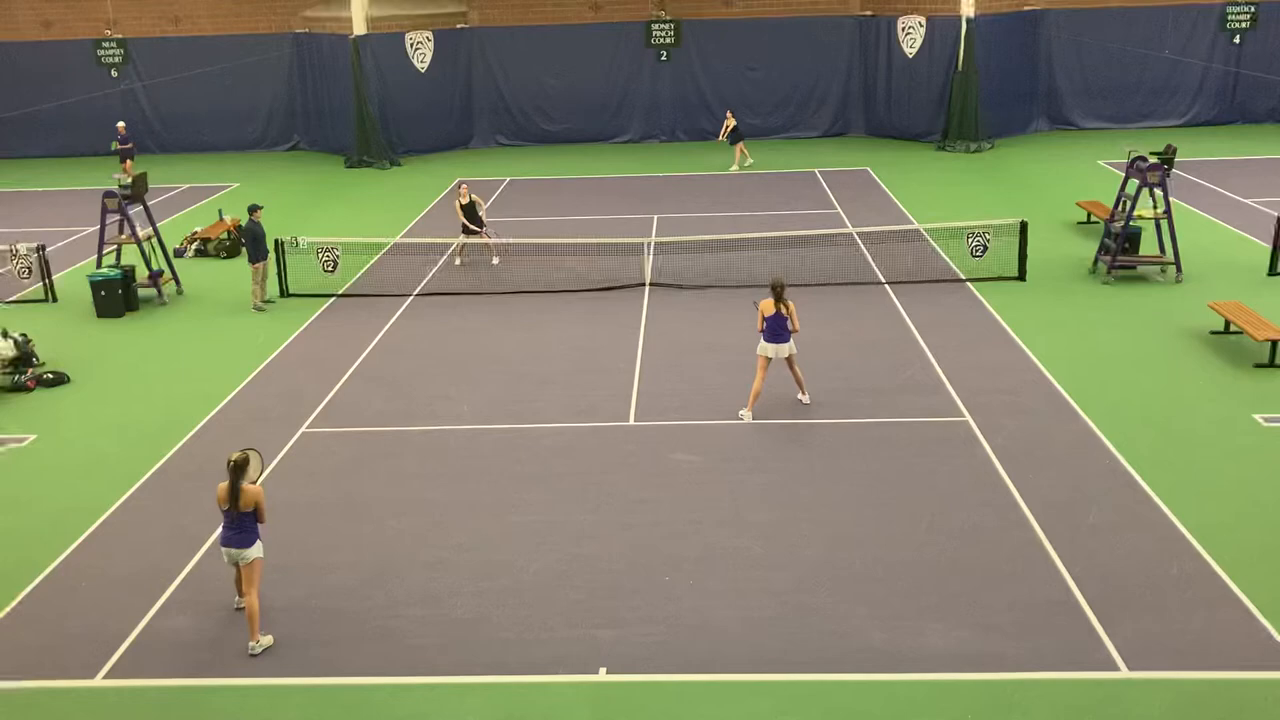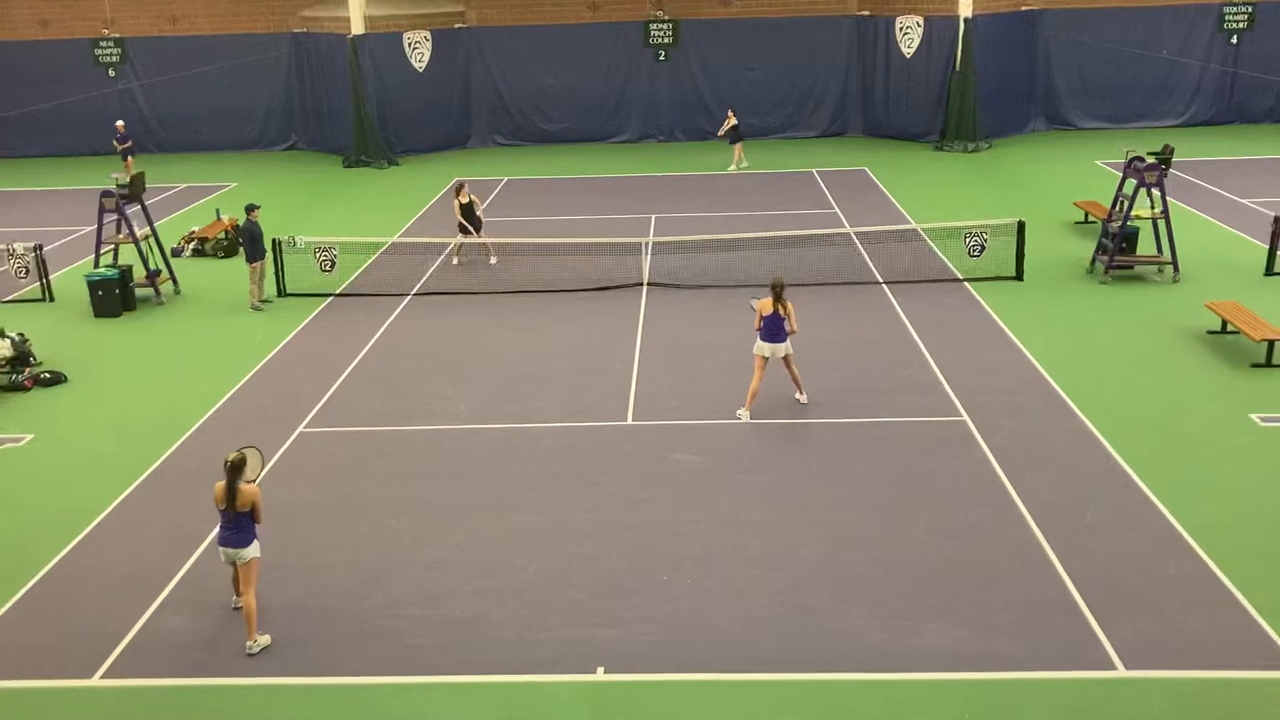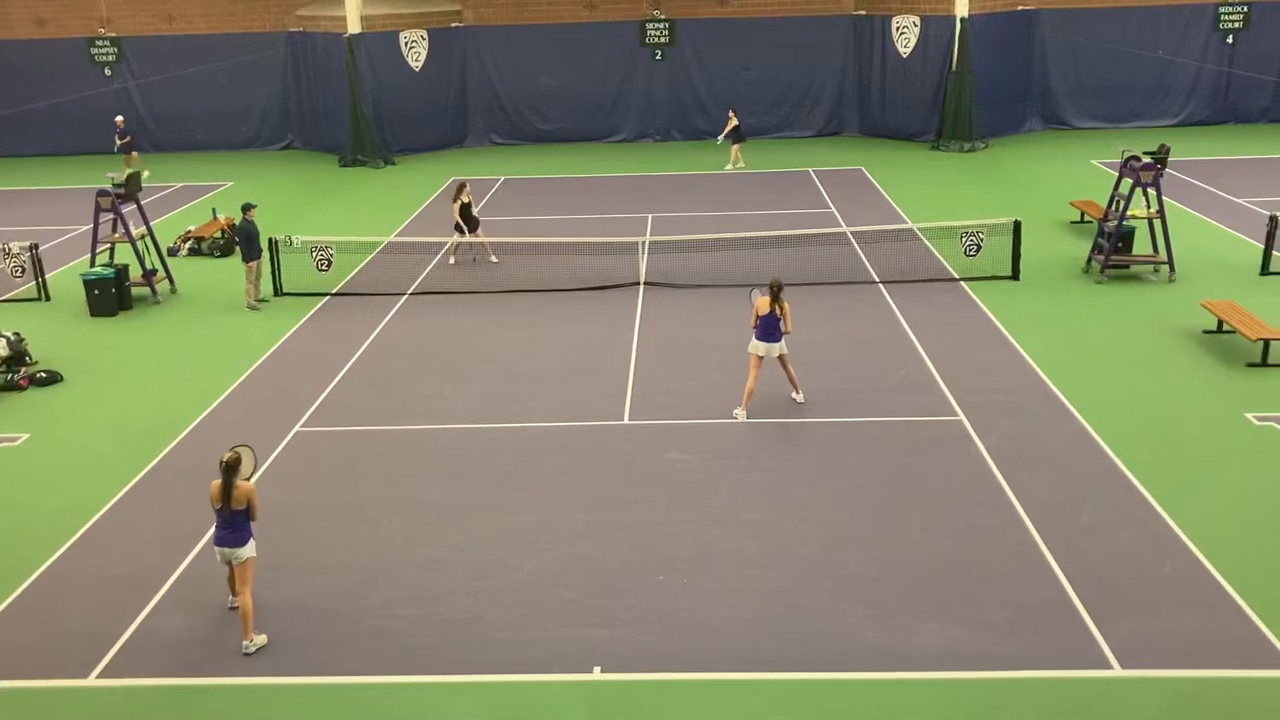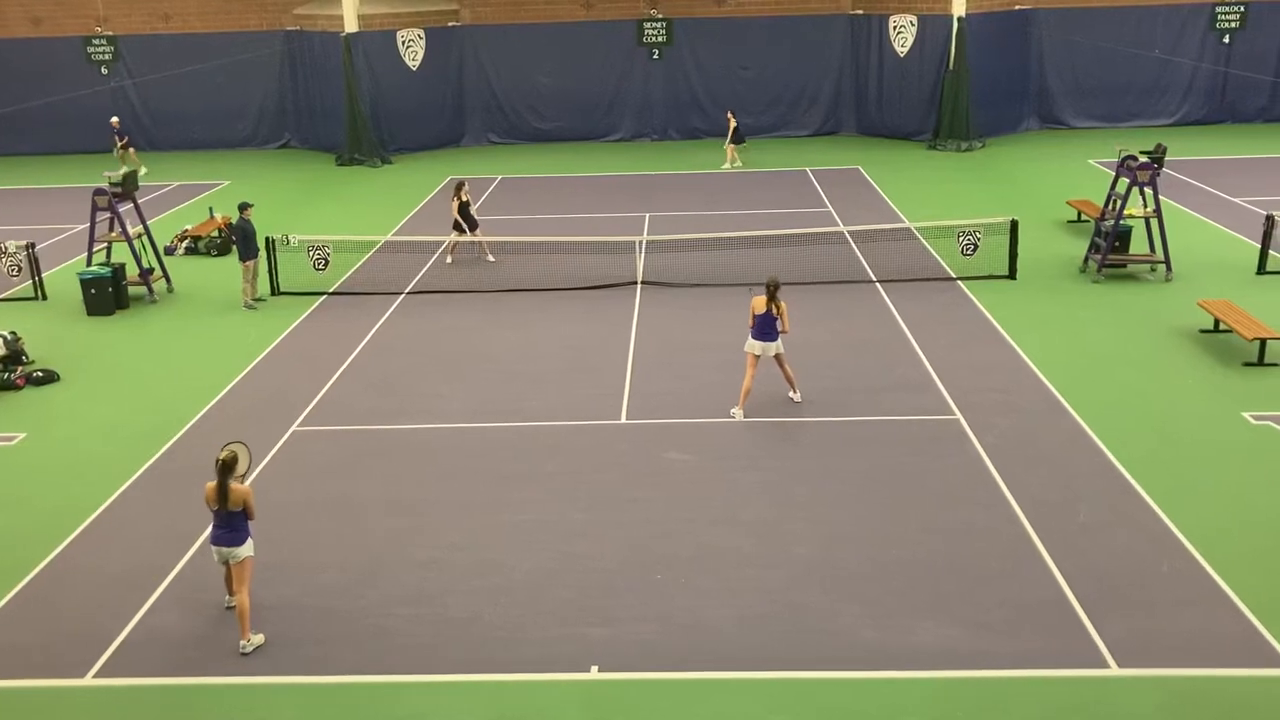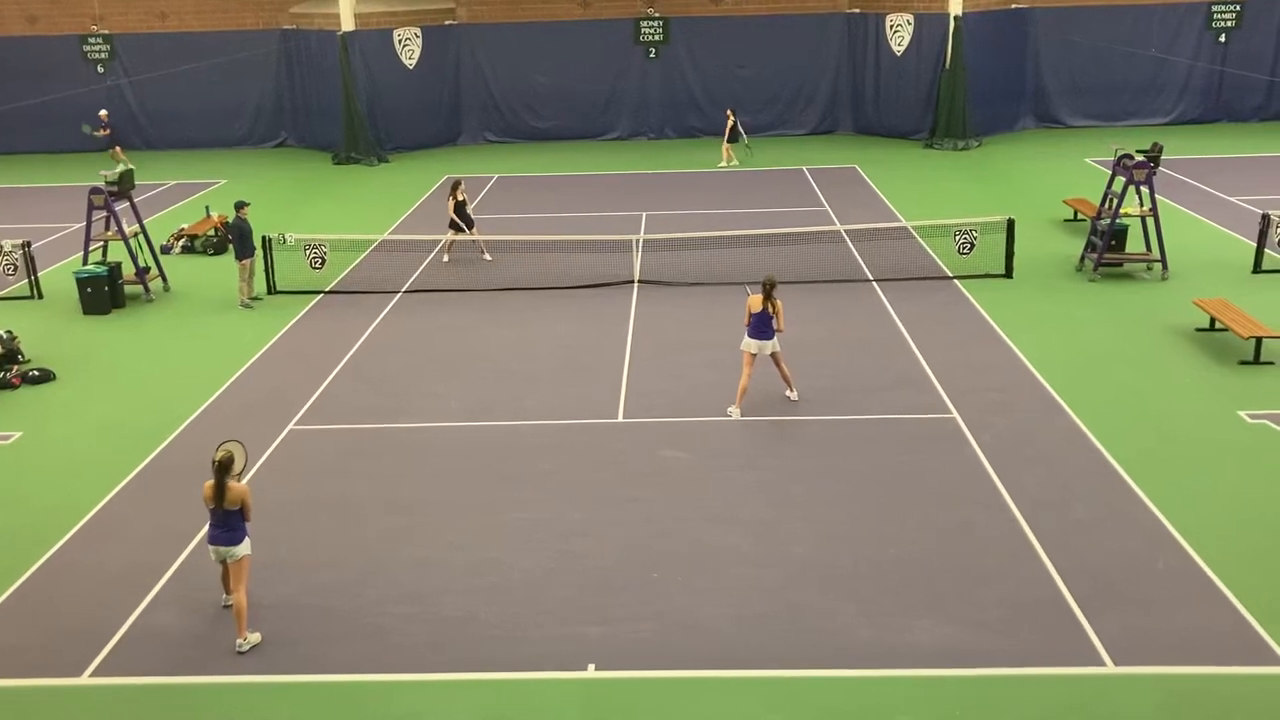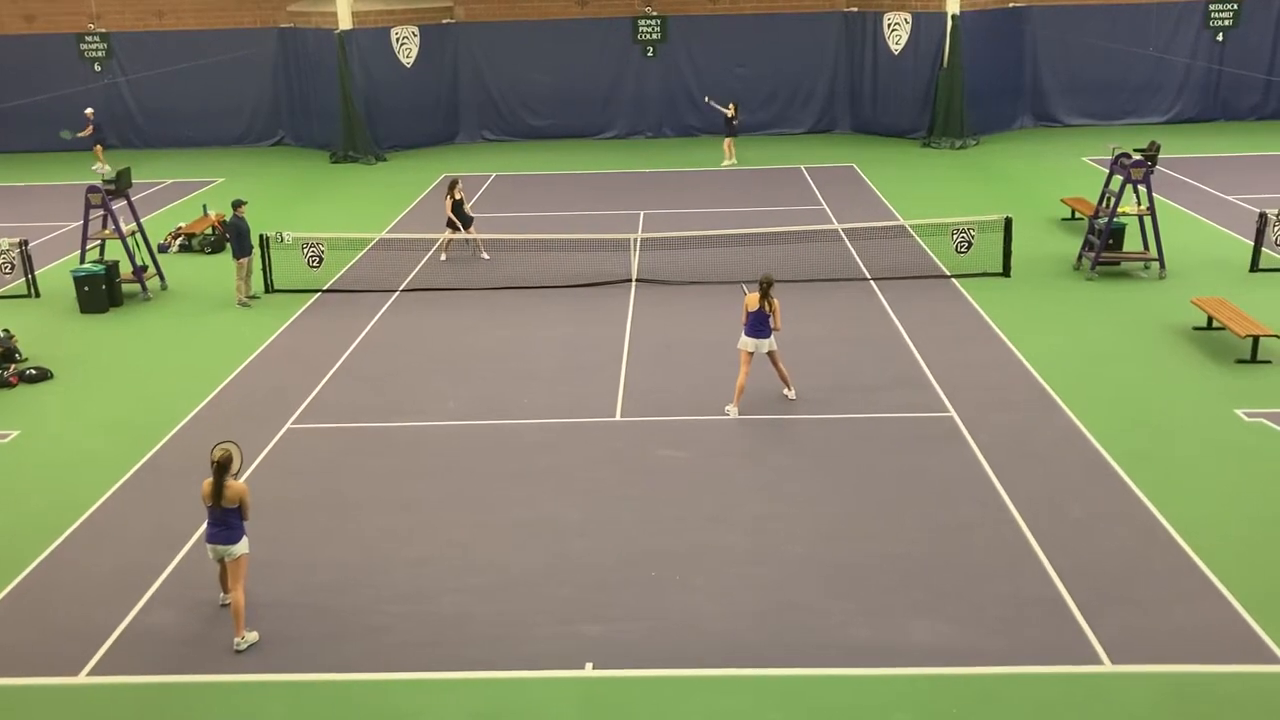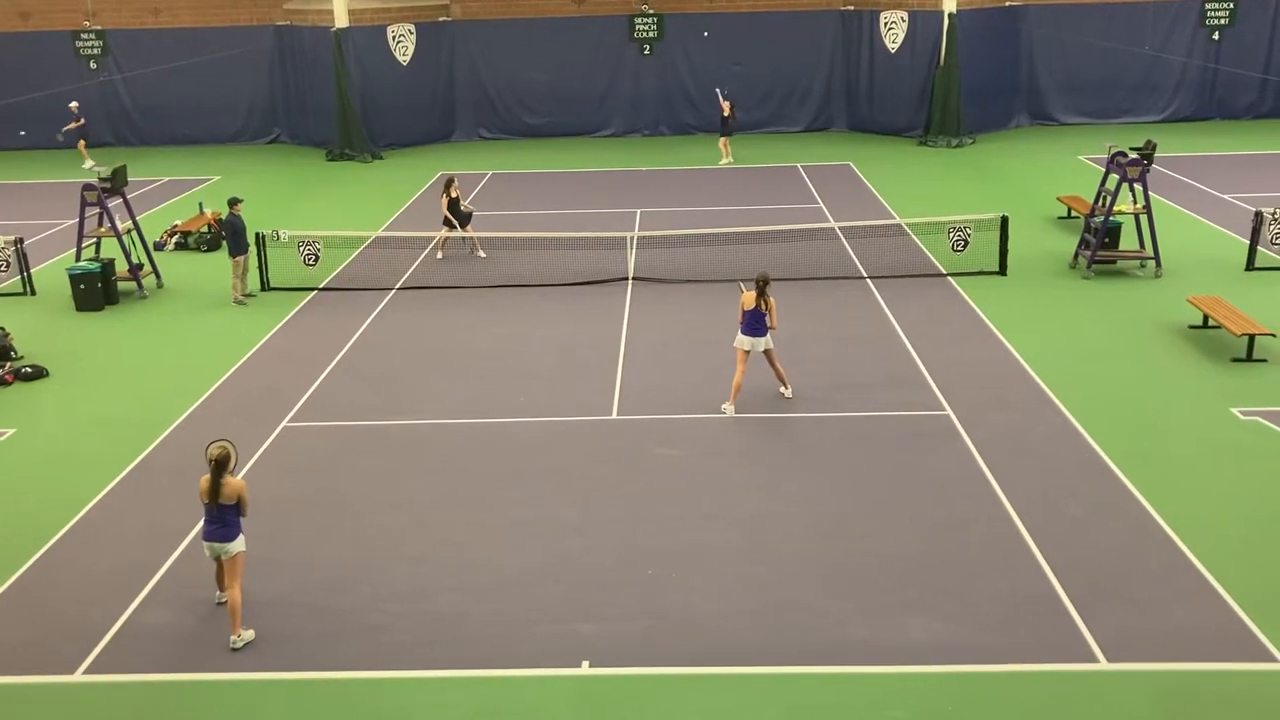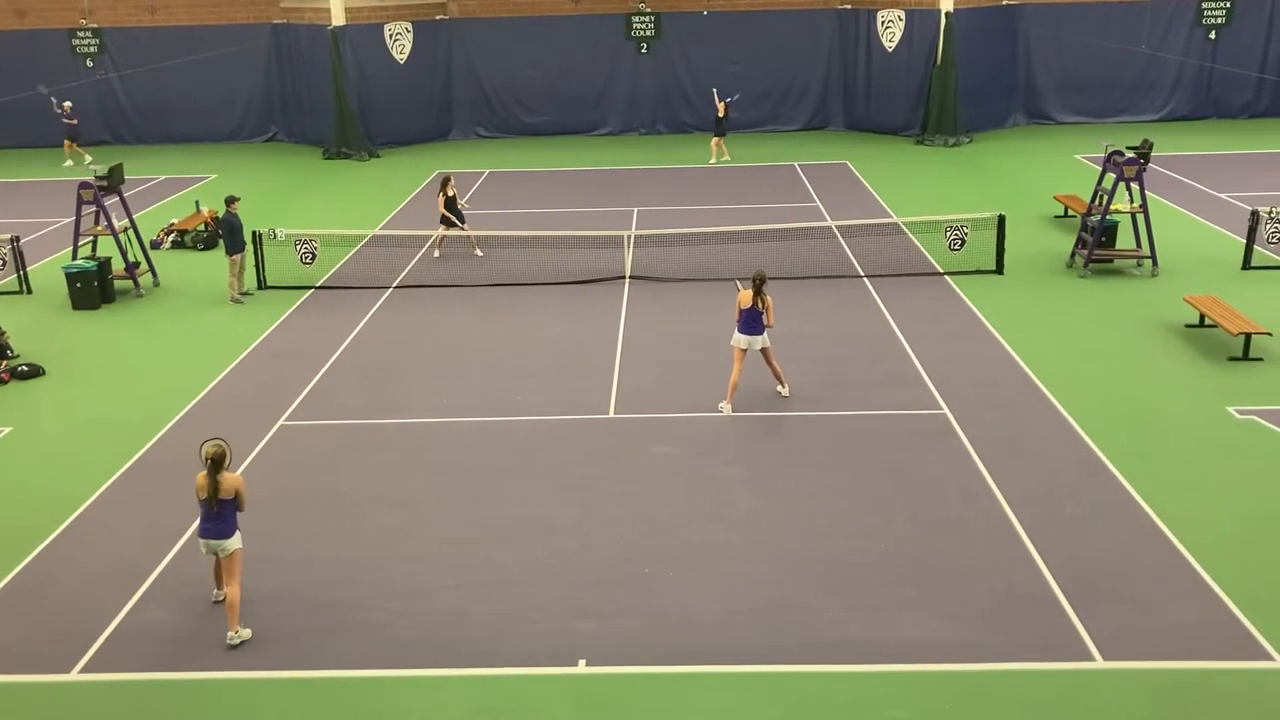
dt=0.3s
person 1, frame 1
left shoulder: (221, 489)
right shoulder: (255, 491)
right elbow: (262, 519)
left hip: (227, 544)
right hip: (248, 545)
left knee: (239, 571)
right knee: (252, 592)
left ankle: (240, 599)
right ankle: (255, 641)
person 1, frame 2
left shoulder: (218, 489)
right shoulder: (252, 491)
right elbow: (258, 520)
left hip: (224, 544)
right hip: (245, 544)
left knee: (237, 570)
right knee: (249, 592)
left ankle: (237, 598)
right ankle: (253, 640)
person 1, frame 3
left shoulder: (214, 487)
right shoulder: (248, 488)
right elbow: (253, 517)
left hip: (220, 543)
right hip: (241, 544)
left knee: (232, 569)
right knee: (245, 591)
left ankle: (234, 598)
right ankle: (249, 640)
person 1, frame 4
left shoulder: (209, 489)
right shoulder: (243, 491)
right elbow: (251, 516)
left hip: (217, 543)
right hip: (239, 543)
left knee: (229, 568)
right knee: (242, 591)
left ankle: (230, 598)
right ankle: (246, 640)
person 1, frame 5
left shoulder: (207, 488)
right shoulder: (241, 489)
right elbow: (247, 518)
left hip: (214, 542)
right hip: (236, 542)
left knee: (226, 567)
right knee: (240, 589)
left ankle: (228, 596)
right ankle: (243, 638)
person 1, frame 6
left shoulder: (206, 486)
right shoulder: (239, 488)
right elbow: (245, 516)
left hip: (212, 541)
right hip: (234, 541)
left knee: (224, 566)
right knee: (237, 588)
left ankle: (225, 595)
right ankle: (240, 637)
person 1, frame 7
left shoulder: (203, 482)
right shoulder: (238, 485)
right elbow: (244, 513)
left hip: (209, 538)
right hip: (231, 538)
left knee: (220, 564)
right knee: (234, 586)
left ankle: (221, 593)
right ankle: (236, 635)
person 1, frame 8
left shoulder: (200, 479)
right shoulder: (235, 480)
right elbow: (241, 507)
left hip: (205, 535)
right hip: (227, 535)
left knee: (219, 558)
right knee: (233, 583)
left ankle: (220, 591)
right ankle: (234, 632)
